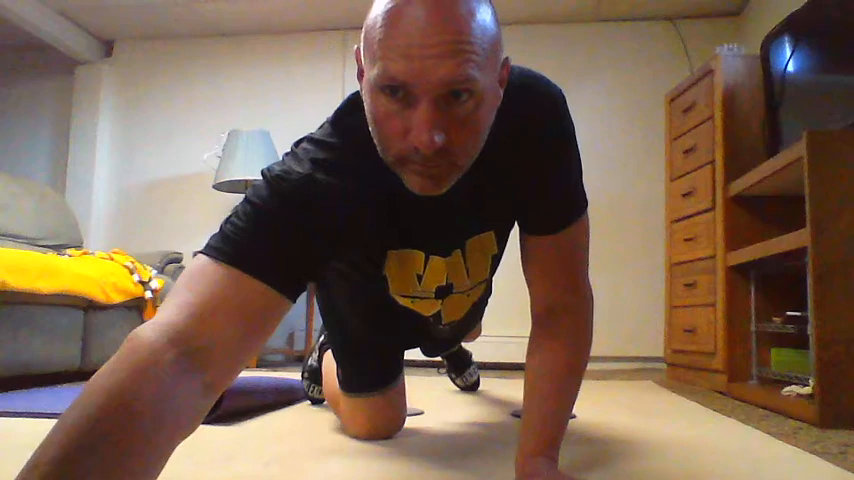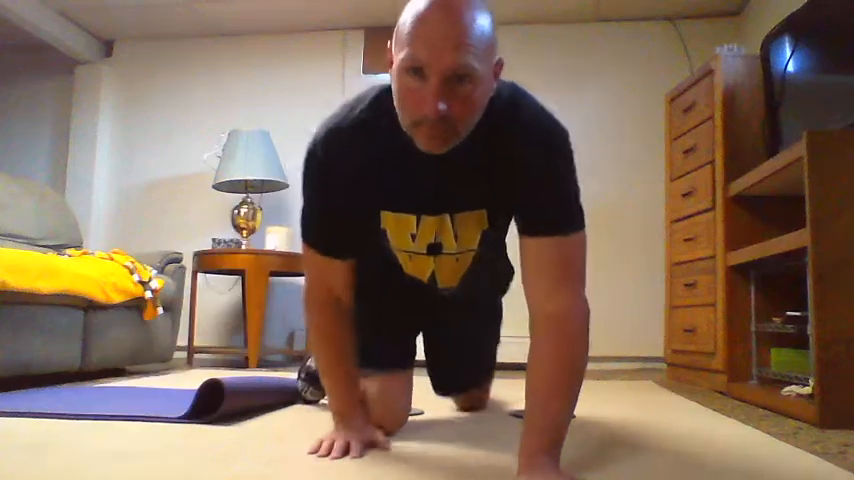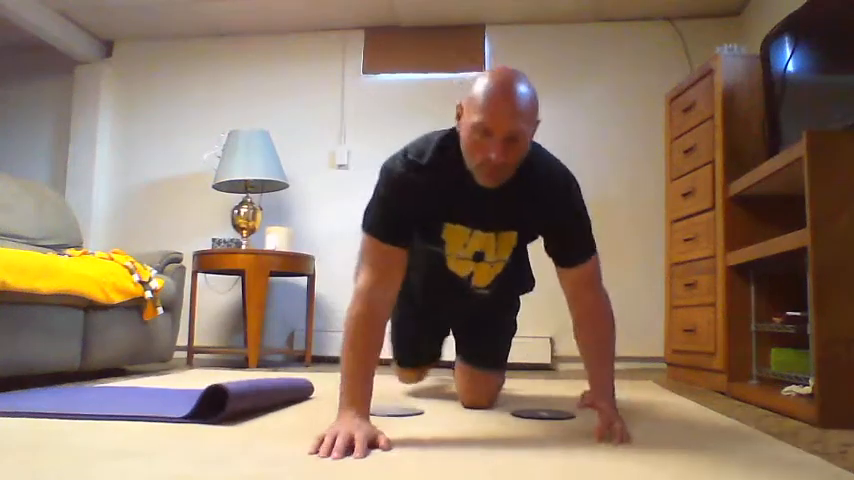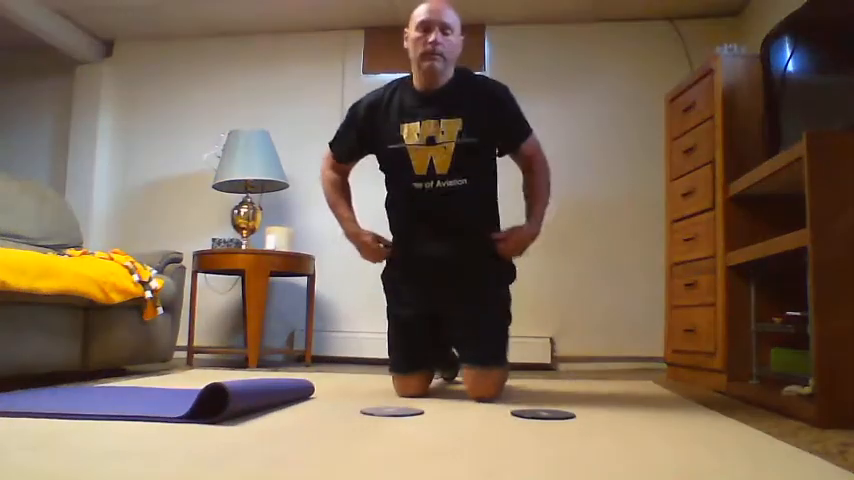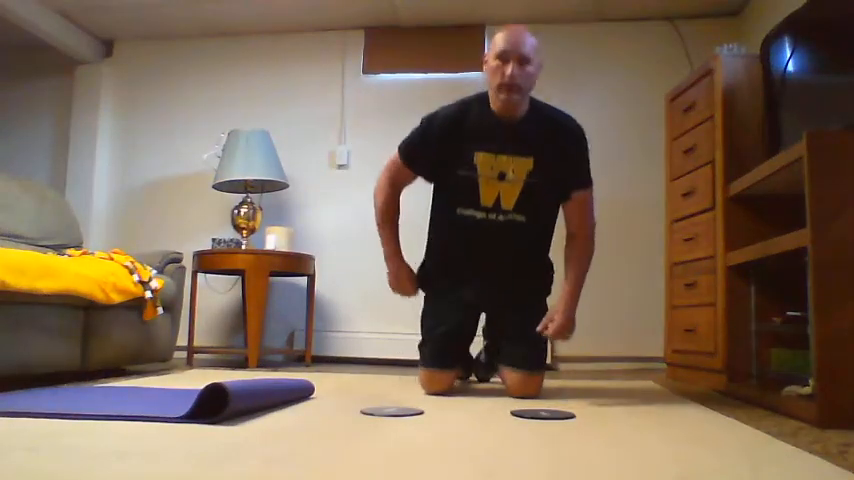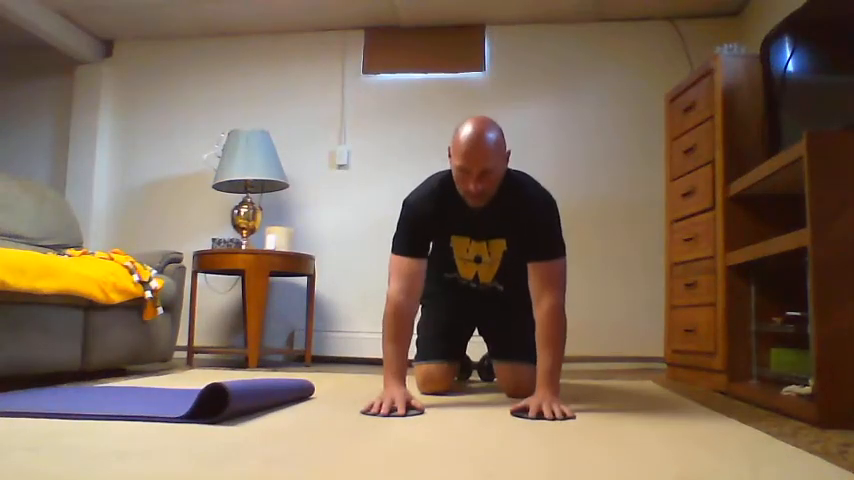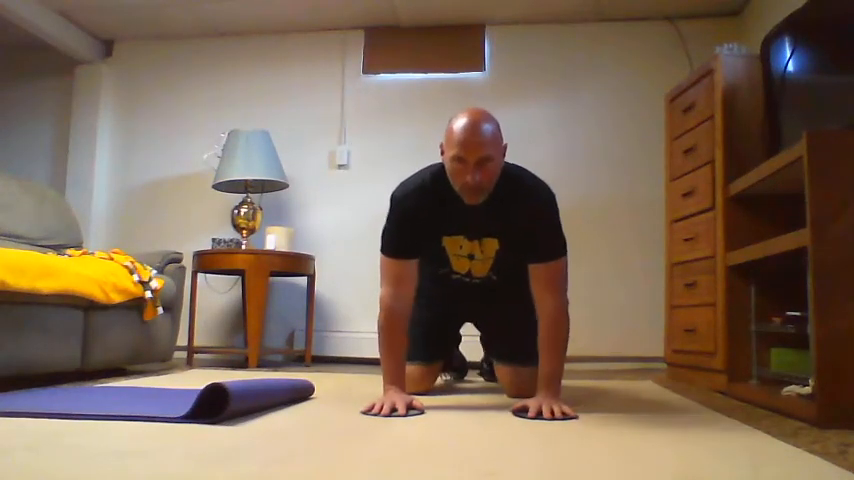
dt=0.7s
person 1, frame 1
left shoulder: (537, 117)
right shoulder: (314, 179)
left elbow: (561, 305)
right elbow: (180, 355)
left hip: (460, 295)
right hip: (364, 296)
left knee: (456, 338)
left ankle: (449, 349)
right ankle: (327, 360)
person 1, frame 2
left shoulder: (536, 138)
right shoulder: (340, 143)
left elbow: (559, 302)
right elbow: (327, 292)
right wrist: (347, 416)
left hip: (472, 286)
right hip: (382, 279)
left knee: (473, 401)
right knee: (384, 414)
left ankle: (444, 358)
right ankle: (329, 363)
person 1, frame 3
left shoulder: (553, 185)
right shoulder: (409, 170)
left elbow: (587, 295)
right elbow: (373, 285)
left wrist: (605, 398)
right wrist: (353, 410)
left hip: (495, 289)
right hip: (425, 278)
left knee: (476, 396)
right knee: (410, 373)
left ankle: (472, 364)
person 1, frame 4
left shoulder: (490, 97)
right shoulder: (374, 109)
left elbow: (534, 162)
right elbow: (333, 170)
left wrist: (532, 226)
right wrist: (353, 231)
left hip: (479, 265)
right hip: (409, 267)
left knee: (484, 390)
right knee: (410, 389)
left ankle: (465, 352)
right ankle: (438, 349)
person 1, frame 5
left shoulder: (564, 134)
right shoulder: (446, 123)
left elbow: (580, 226)
right elbow: (388, 184)
left wrist: (568, 302)
right wrist: (395, 264)
left hip: (521, 279)
right hip: (451, 274)
left knee: (525, 387)
right knee: (435, 385)
left ankle: (495, 353)
right ankle: (460, 358)
person 1, frame 6
left shoulder: (535, 203)
right shoulder: (423, 202)
left elbow: (548, 298)
right elbow: (401, 293)
left wrist: (547, 389)
right wrist: (393, 381)
left hip: (510, 295)
right hip: (447, 291)
left knee: (521, 385)
right knee: (432, 382)
left ankle: (493, 360)
right ankle: (458, 361)
person 1, frame 7
left shoulder: (533, 198)
right shoulder: (411, 197)
left elbow: (551, 299)
right elbow: (396, 296)
left wrist: (548, 391)
right wrist: (393, 387)
left hip: (506, 288)
right hip: (438, 286)
left knee: (524, 387)
right knee: (414, 382)
left ankle: (495, 357)
right ankle: (447, 352)
